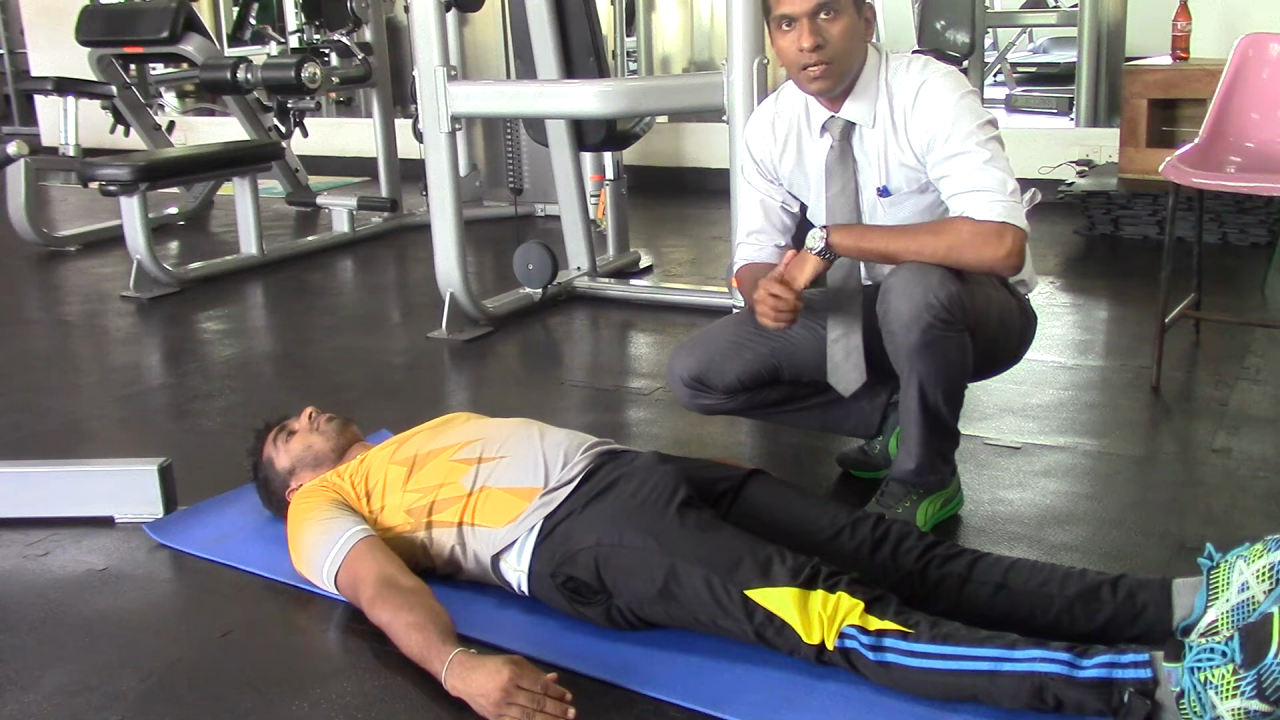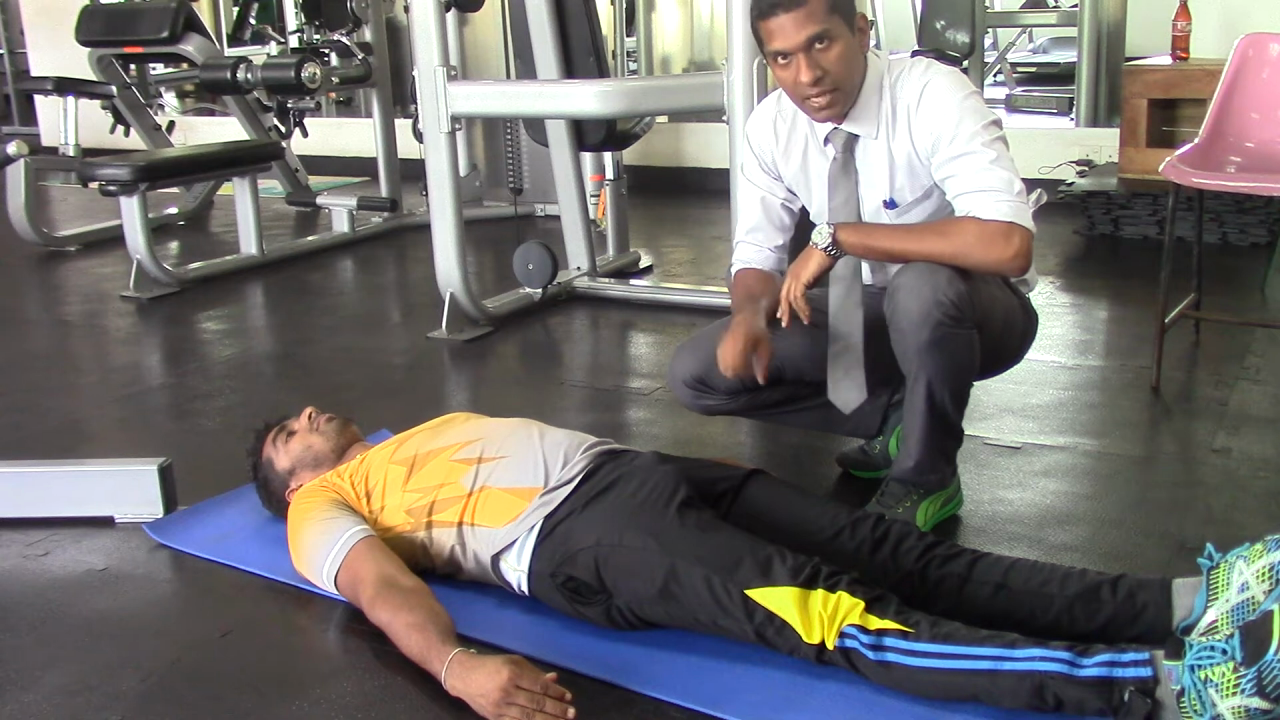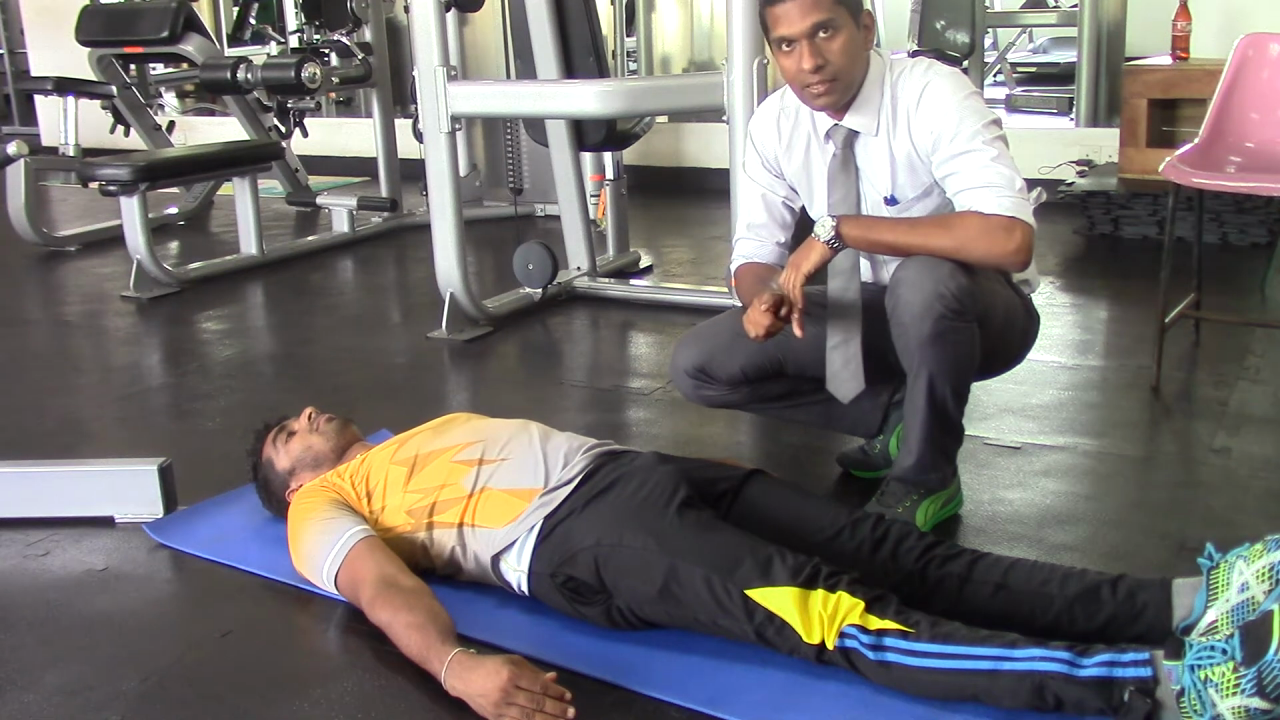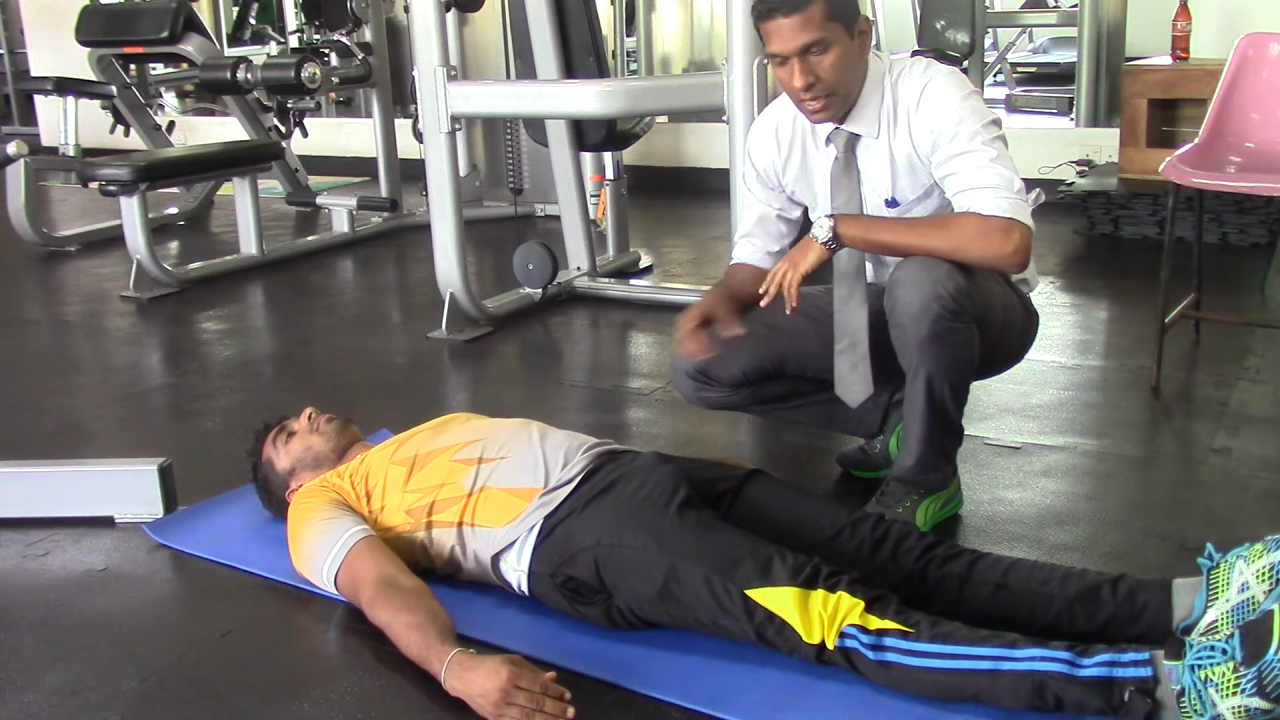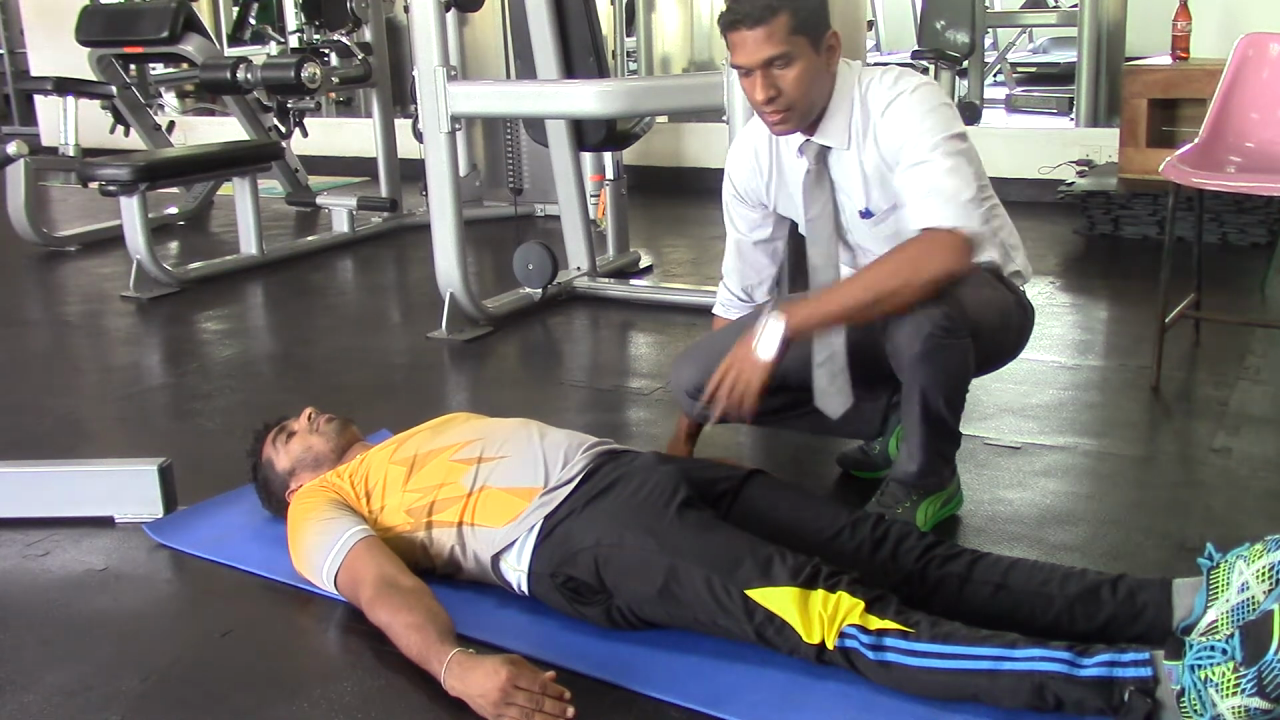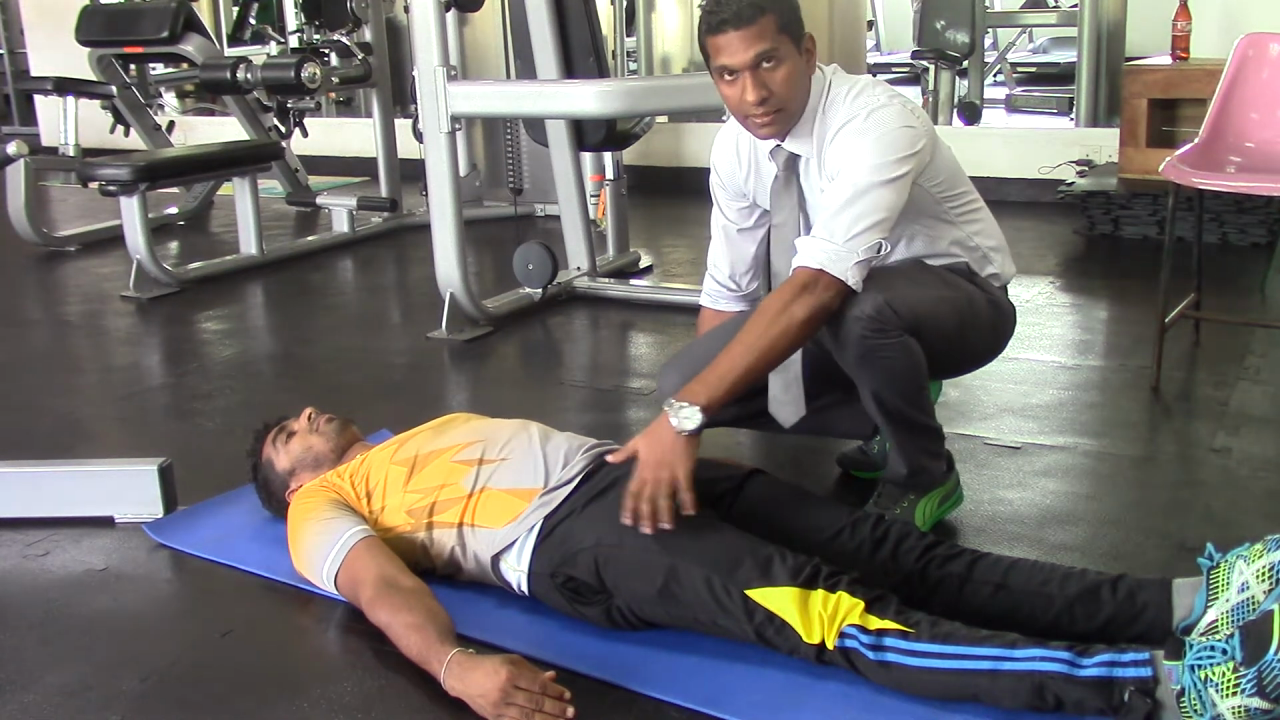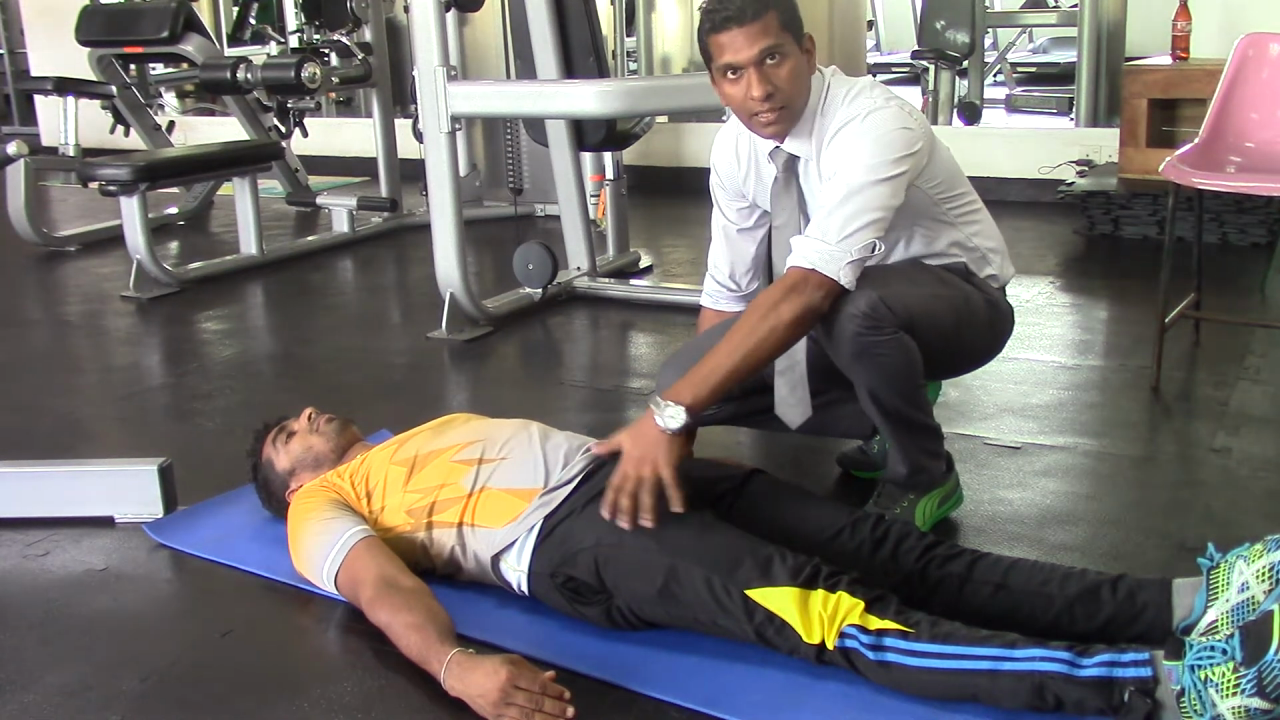
dt=0.7s
person 1, frame 1
left shoulder: (425, 436)
right shoulder: (323, 512)
right elbow: (383, 587)
left wrist: (718, 472)
left hip: (634, 470)
right hip: (576, 538)
left knee: (900, 553)
right knee: (836, 617)
left ankle: (1187, 604)
person 1, frame 2
left shoulder: (419, 439)
right shoulder: (324, 511)
right elbow: (384, 590)
left wrist: (714, 457)
left hip: (634, 470)
right hip: (574, 540)
left knee: (896, 555)
right knee: (832, 616)
left ankle: (1186, 604)
person 1, frame 3
left shoulder: (424, 438)
right shoulder: (323, 512)
right elbow: (383, 589)
left wrist: (716, 462)
left hip: (635, 470)
right hip: (574, 539)
left knee: (899, 556)
right knee: (832, 616)
left ankle: (1188, 603)
person 1, frame 4
left shoulder: (420, 439)
right shoulder: (325, 512)
right elbow: (383, 589)
left wrist: (712, 458)
left hip: (632, 470)
right hip: (574, 538)
left knee: (896, 556)
right knee: (833, 618)
left ankle: (1185, 604)
person 1, frame 5
left shoulder: (421, 439)
right shoulder: (323, 513)
right elbow: (382, 588)
left wrist: (688, 445)
left hip: (628, 471)
right hip: (571, 538)
left knee: (898, 556)
right knee: (831, 617)
left ankle: (1188, 604)
person 1, frame 6
left shoulder: (420, 440)
right shoulder: (324, 511)
right elbow: (383, 587)
left hip: (622, 470)
right hip: (570, 539)
left knee: (899, 554)
right knee: (831, 616)
left ankle: (1186, 602)
person 1, frame 7
left shoulder: (423, 437)
right shoulder: (322, 514)
right elbow: (383, 589)
left wrist: (673, 444)
left hip: (618, 470)
right hip: (568, 539)
left knee: (895, 556)
right knee: (830, 617)
left ankle: (1187, 604)
person 2, frame 1
left shoulder: (930, 92)
right shoulder: (770, 124)
left elbow: (1000, 243)
right elbow: (757, 253)
left wrist: (832, 238)
right wrist: (766, 287)
left hip: (973, 306)
right hip: (865, 307)
left knee: (915, 290)
right knee: (696, 372)
left ankle: (925, 477)
right ankle: (895, 416)
person 2, frame 2
left shoulder: (934, 95)
right shoulder: (769, 126)
left elbow: (1008, 245)
right elbow: (757, 259)
left wrist: (839, 237)
right wrist: (752, 315)
left hip: (971, 307)
right hip: (868, 308)
left knee: (923, 289)
right knee: (696, 373)
left ankle: (926, 478)
right ankle: (896, 416)
person 2, frame 3
left shoulder: (933, 95)
right shoulder: (773, 124)
left elbow: (1010, 239)
right elbow: (755, 254)
left wrist: (840, 229)
right wrist: (766, 296)
left hip: (971, 307)
right hip: (870, 307)
left knee: (926, 282)
right knee: (699, 365)
left ankle: (926, 477)
right ankle: (896, 415)
person 2, frame 4
left shoulder: (933, 95)
right shoulder: (774, 132)
left elbow: (1007, 242)
right elbow: (756, 258)
left wrist: (838, 229)
right wrist: (720, 299)
left hip: (974, 309)
right hip: (870, 307)
left knee: (923, 283)
right knee: (701, 367)
left ankle: (926, 476)
right ankle: (896, 416)
person 2, frame 5
left shoulder: (906, 105)
right shoulder: (752, 151)
left elbow: (945, 253)
right elbow: (739, 296)
left wrist: (782, 324)
right wrist: (687, 432)
left hip: (973, 299)
right hip: (860, 308)
left knee: (921, 307)
right knee: (696, 378)
left ankle: (925, 477)
right ankle: (893, 420)
person 2, frame 6
left shoulder: (876, 123)
right shoulder: (735, 145)
left elbow: (816, 287)
right elbow: (728, 290)
left wrist: (685, 414)
right wrist: (686, 404)
left hip: (958, 299)
right hip: (846, 308)
left knee: (857, 309)
right knee: (685, 383)
left ankle: (923, 474)
right ankle: (895, 415)
person 2, frame 7
left shoulder: (873, 122)
right shoulder: (739, 141)
left elbow: (806, 287)
right elbow: (727, 290)
left wrist: (670, 413)
right wrist: (681, 433)
left hip: (959, 300)
right hip: (841, 309)
left knee: (852, 306)
right knee: (686, 381)
left ankle: (921, 475)
right ankle: (892, 411)
